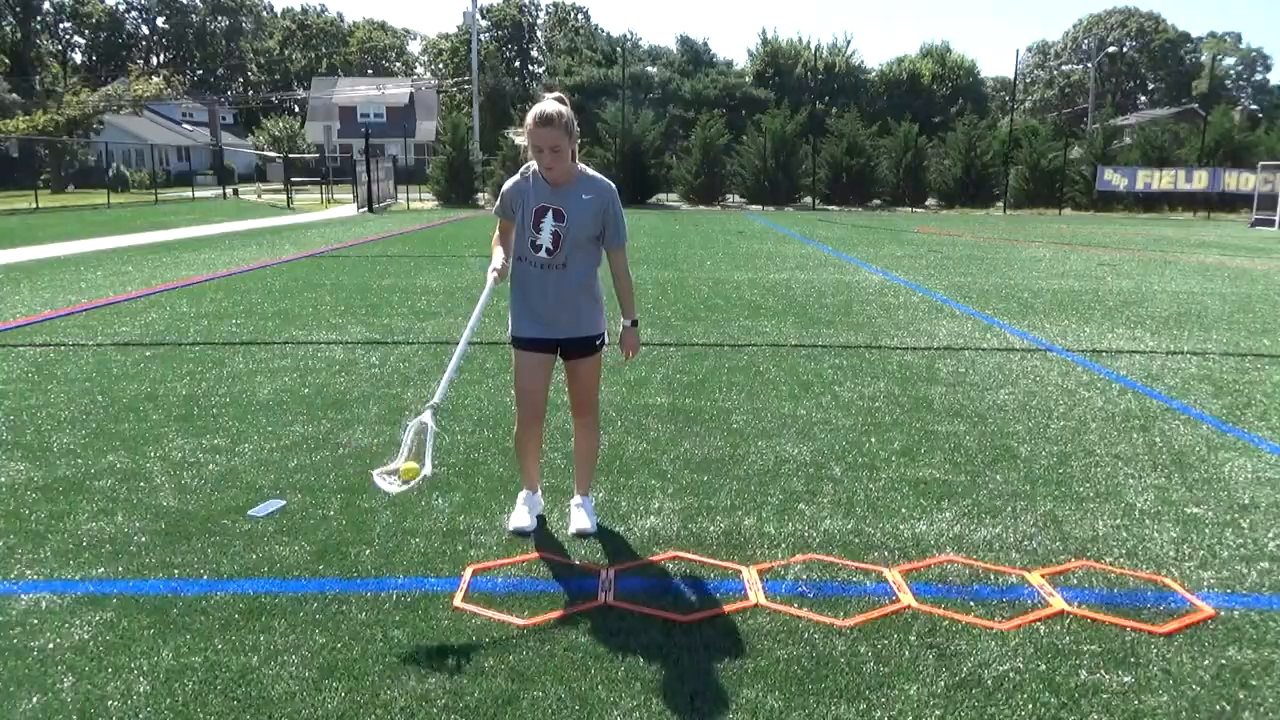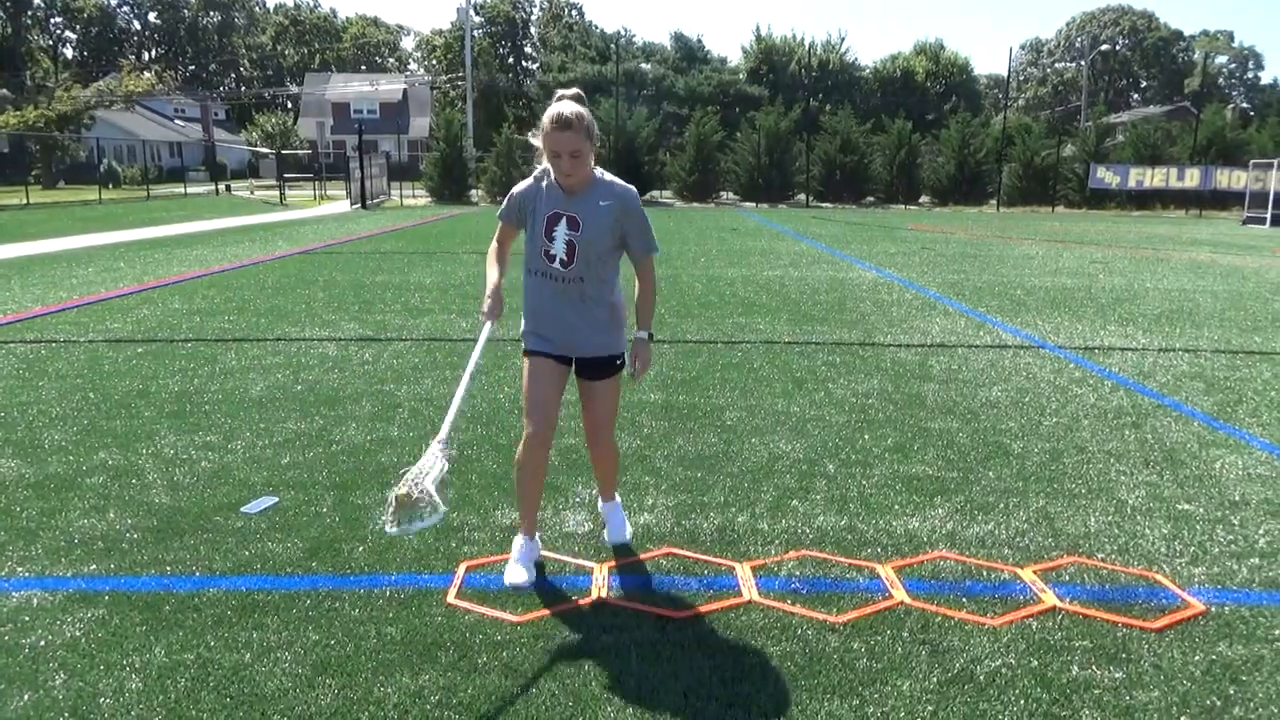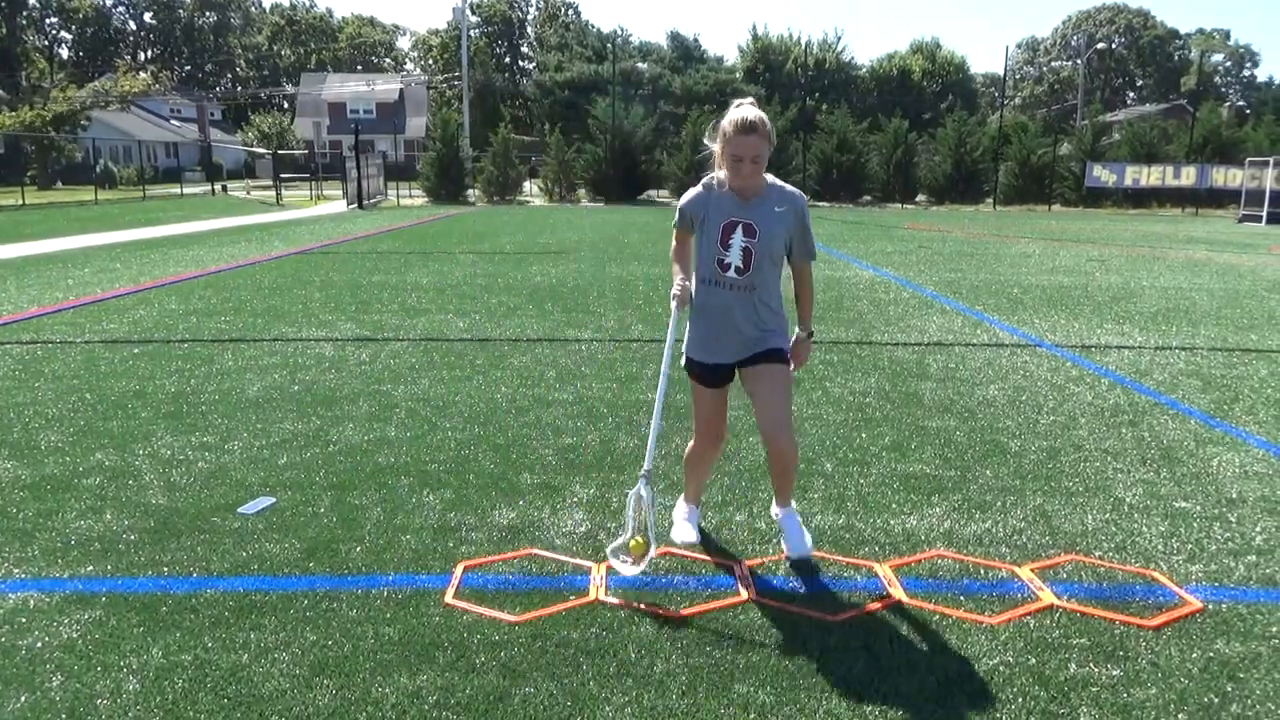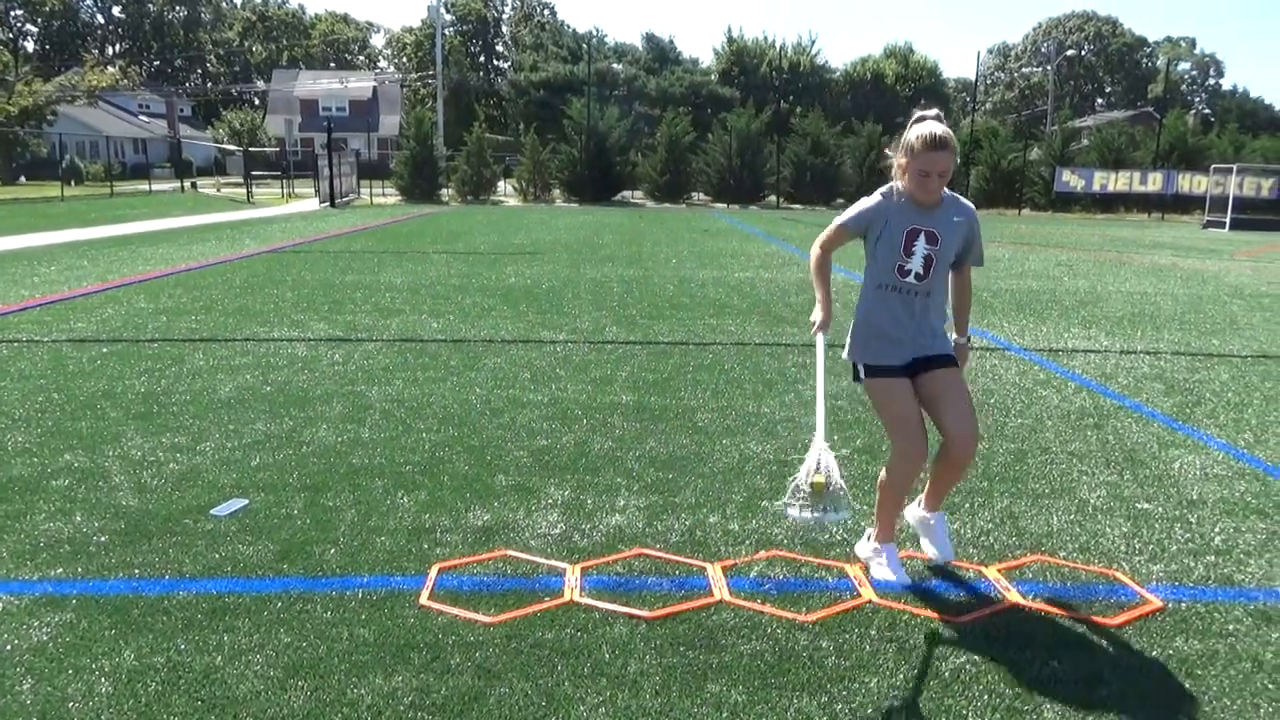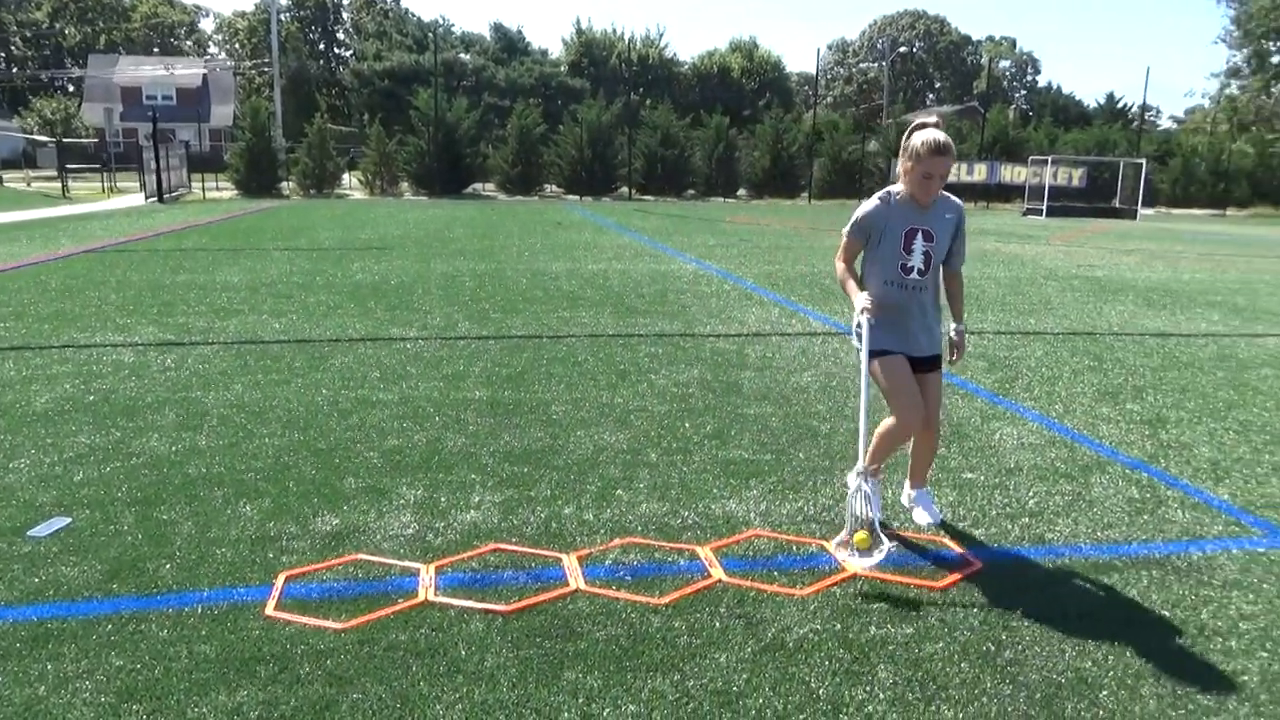
dt=1s
person 1, frame 1
left shoulder: (600, 193)
right shoulder: (517, 188)
left elbow: (619, 261)
right elbow: (503, 236)
left wrist: (630, 322)
right wrist: (499, 261)
left hip: (583, 322)
right hip: (530, 321)
left knee: (585, 412)
right knee: (529, 413)
left ankle: (582, 498)
right ankle: (529, 494)
person 1, frame 2
left shoulder: (621, 199)
right shoulder: (526, 195)
left elbow: (645, 272)
right elbow: (500, 244)
left wrist: (644, 336)
right wrist: (493, 290)
left hip: (602, 338)
right hip: (544, 334)
left knee: (601, 439)
right knee: (536, 435)
left ankle: (610, 503)
right ankle: (526, 541)
person 1, frame 3
left shoulder: (790, 203)
right shoulder: (699, 200)
left elbow: (802, 271)
right elbow: (680, 246)
left wrist: (803, 332)
right wrist: (680, 282)
left hip: (766, 339)
right hip: (708, 337)
left knee: (779, 434)
right knee: (708, 440)
left ankle: (785, 508)
right ankle: (689, 502)
person 1, frame 4
left shoulder: (963, 215)
right shoulder: (874, 209)
right elbow: (821, 249)
left wrist: (961, 337)
right wrist: (823, 304)
left hip: (930, 344)
right hip: (878, 347)
left knee: (964, 439)
right knee: (909, 452)
left ankle: (929, 511)
right ankle: (879, 541)
person 1, frame 5
left shoulder: (952, 211)
right shoulder: (875, 211)
right elbow: (843, 260)
left wrist: (958, 325)
right wrist: (856, 295)
left hip: (926, 336)
right hip: (880, 333)
left knee: (928, 426)
right knee: (908, 416)
left ankle: (916, 489)
right ankle: (868, 478)
